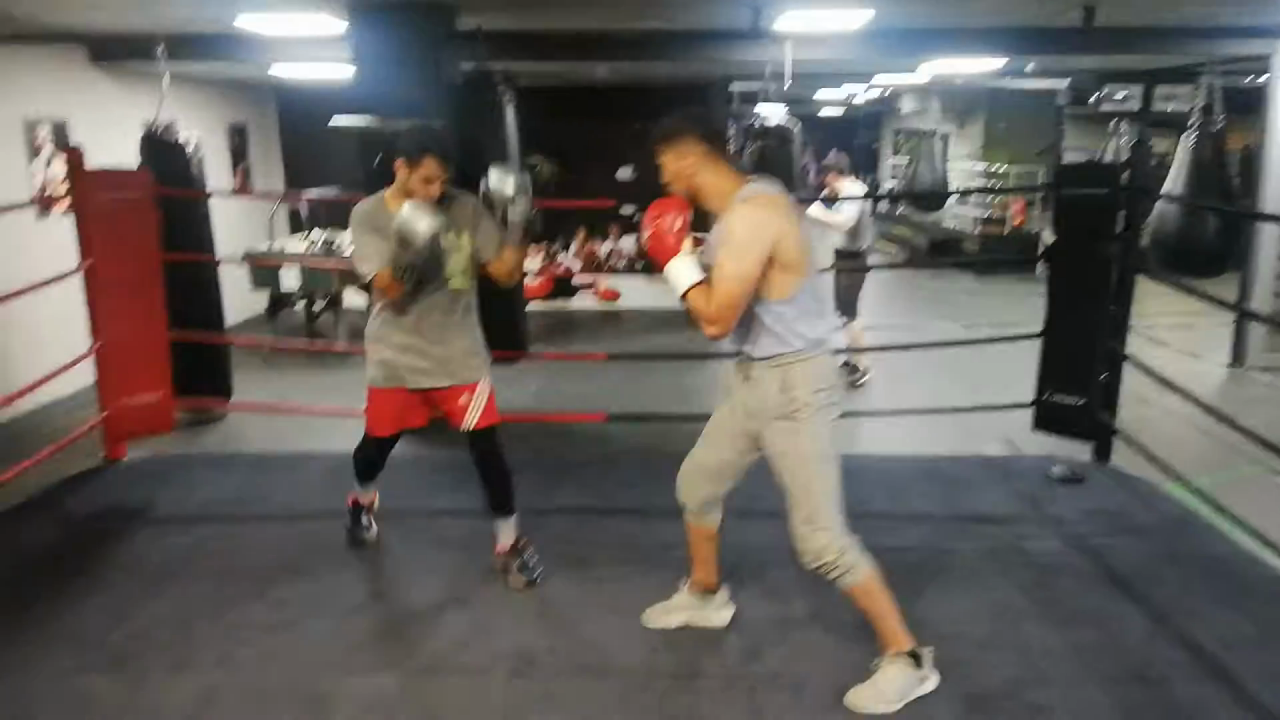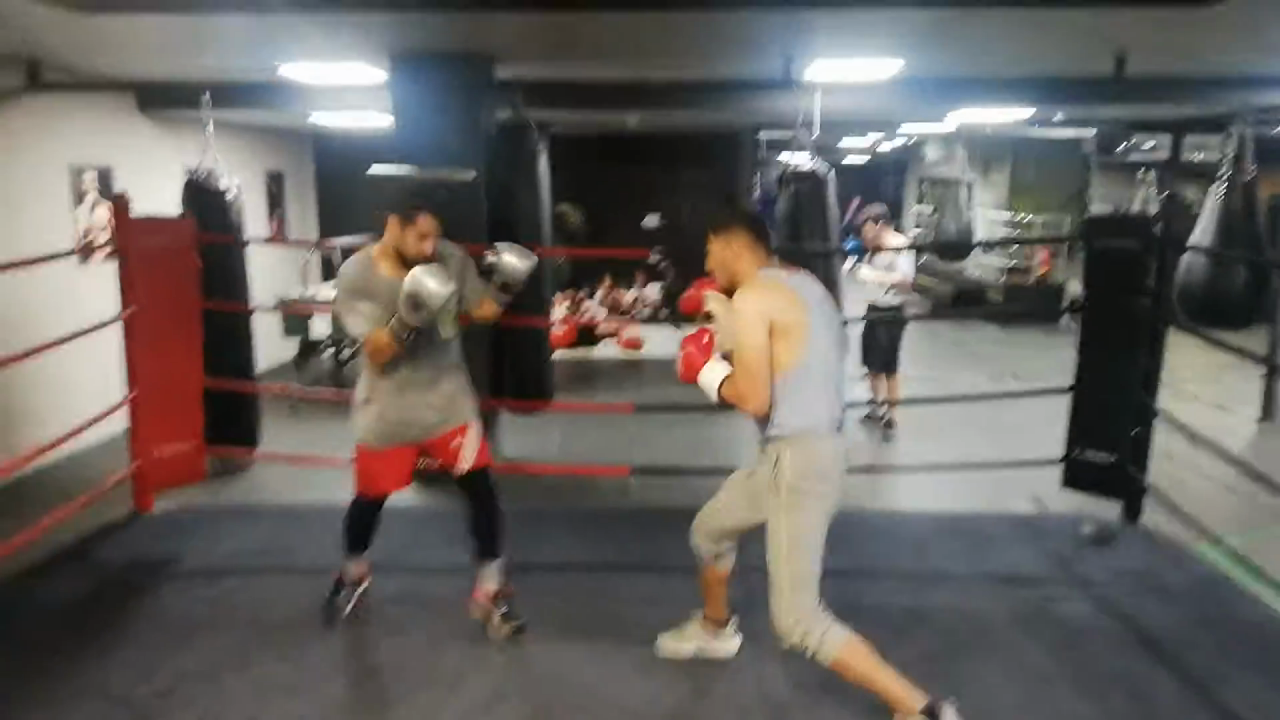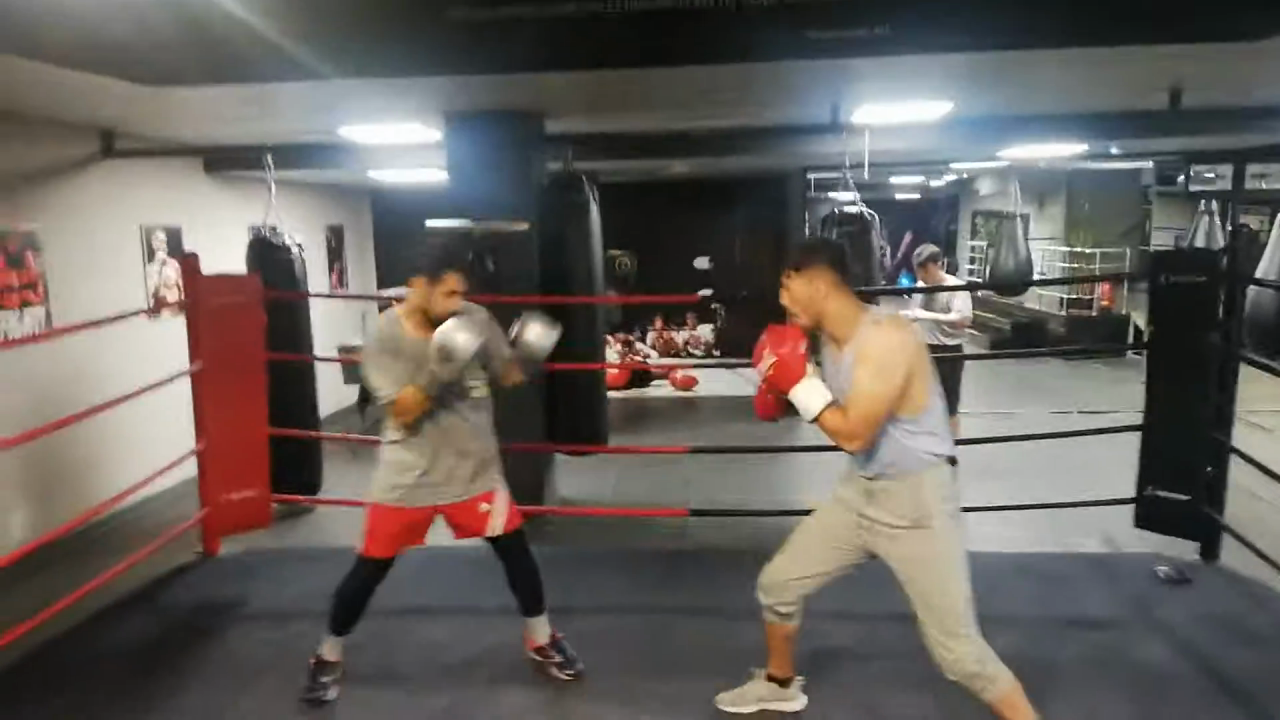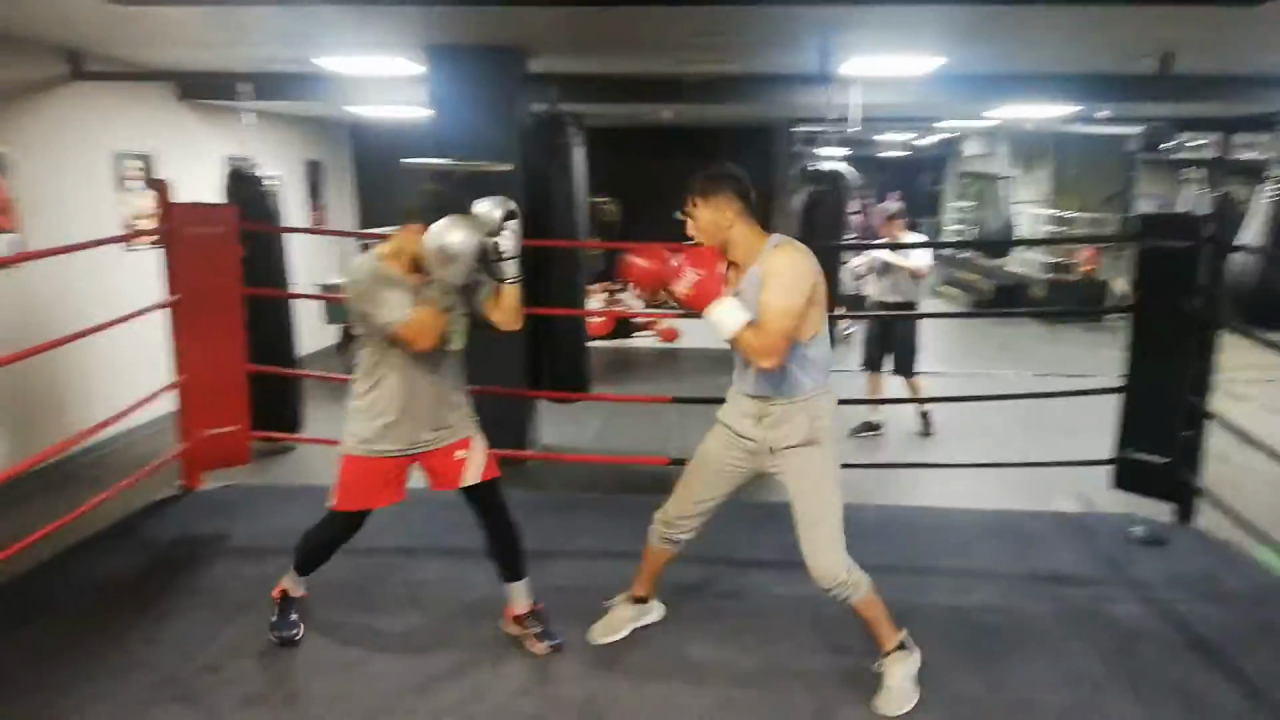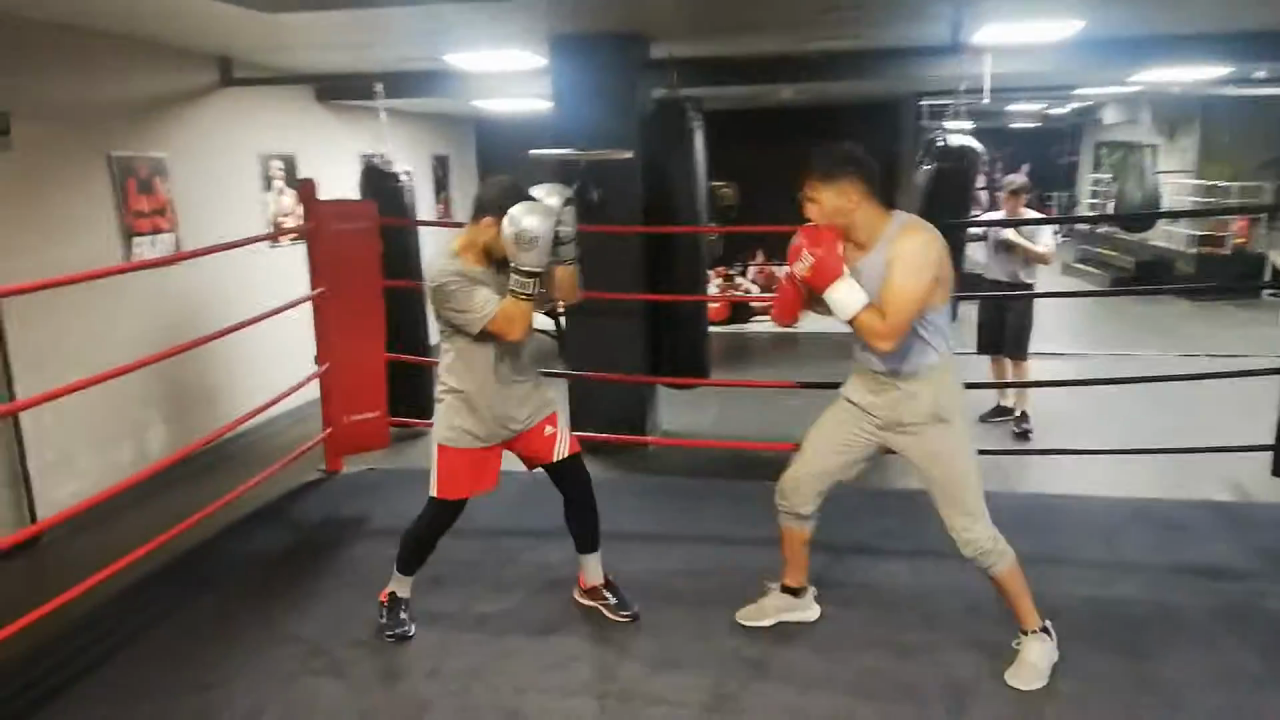
dt=0.4s
person 1, frame 1
left shoulder: (751, 217)
right shoulder: (749, 197)
left elbow: (716, 321)
left wrist: (673, 255)
right wrist: (676, 248)
left hip: (796, 384)
right hip: (755, 376)
left knee: (821, 541)
right knee: (696, 483)
left ankle: (908, 658)
right ankle: (705, 595)
person 1, frame 2
left shoulder: (751, 299)
right shoulder: (798, 284)
left elbow: (753, 401)
left wrist: (704, 367)
left hip: (799, 460)
right hip: (789, 452)
left knee: (798, 622)
right knee: (708, 531)
right ankle: (714, 629)
person 1, frame 3
left shoulder: (885, 338)
right shoulder: (834, 339)
left elbow: (853, 436)
left wrist: (795, 378)
right wrist: (786, 387)
left hip: (916, 501)
right hip: (860, 493)
left knee: (957, 650)
right knee: (777, 585)
person 1, frame 4
left shoulder: (788, 261)
right shoulder: (727, 259)
left elbow: (768, 352)
left wrist: (712, 299)
left hip: (800, 422)
right hip: (744, 414)
left knee: (828, 565)
right knee: (675, 519)
left ankle: (897, 652)
right ankle: (639, 600)
person 1, frame 5
left shoulder: (915, 241)
right shoulder: (844, 240)
left elbow: (887, 335)
left wrist: (831, 279)
right wrist: (805, 289)
left hip: (926, 398)
right hip: (866, 393)
left knee: (973, 533)
right knee: (794, 488)
left ankle: (1037, 634)
right ankle: (794, 593)
person 2, frame 1
left shoulder: (466, 208)
right shoulder: (368, 216)
left elbow: (507, 274)
right elbow: (387, 292)
right wrist: (405, 254)
left hip: (459, 356)
right hip: (396, 358)
left knee: (486, 446)
right knee: (378, 441)
left ankle: (509, 543)
right ankle: (363, 499)
person 2, frame 2
left shoulder: (450, 258)
right shoulder: (356, 277)
left elbow: (482, 311)
right elbow: (377, 355)
left wrist: (506, 287)
right wrist: (409, 314)
left hip: (449, 404)
right hip: (385, 412)
left knee: (481, 492)
right knee: (368, 501)
left ankle: (490, 593)
right ankle: (353, 573)
person 2, frame 3
left shoulder: (473, 320)
right shoulder: (383, 338)
left elbow: (507, 376)
right elbow: (405, 413)
left wrist: (525, 353)
right wrist: (438, 372)
left hip: (474, 467)
right hip: (407, 476)
left knee: (515, 550)
right knee: (371, 567)
left ankle: (542, 640)
right ankle: (328, 657)
person 2, frame 4
left shoulder: (457, 264)
right shoulder: (368, 276)
left elbow: (508, 320)
right elbow: (422, 338)
left wrist: (505, 255)
right wrist: (444, 279)
left hip: (448, 420)
right hip: (382, 427)
left knee: (494, 508)
right knee: (343, 520)
left ankle: (521, 610)
right ankle: (290, 592)
person 2, frame 5
left shoulder: (511, 252)
right shoulder: (447, 277)
left elbow: (569, 295)
right elbow: (513, 327)
left wrist: (562, 240)
right wrist: (529, 264)
left hip: (528, 401)
right hip: (468, 416)
left knee: (578, 484)
right knee: (441, 512)
left ankle: (593, 583)
right ankle: (396, 593)
person 3, frame 1
left shoulder: (852, 193)
right shoulder: (852, 190)
left elbow: (844, 223)
left wrist: (818, 214)
right wrist: (829, 195)
left hip: (851, 257)
right hip: (847, 255)
left knee: (849, 312)
right knee: (847, 311)
left ankle: (861, 366)
right ankle: (853, 360)
person 3, frame 2
left shoulder: (901, 246)
right shoulder: (875, 248)
left elbow: (906, 280)
left wrist: (871, 276)
right wrist: (861, 272)
left hip: (891, 313)
right hip: (874, 310)
left knee: (888, 368)
right knee: (872, 364)
left ankle: (890, 417)
right ankle: (878, 409)
person 3, frame 3
left shoulder: (956, 287)
right shoulder: (921, 287)
left elbow: (964, 319)
left wrist: (927, 315)
right wrist: (908, 315)
left hip: (949, 354)
right hip: (925, 351)
left knee: (949, 409)
person 3, frame 4
left shoulder: (918, 242)
right shoulder: (878, 247)
left elbow: (922, 271)
right elbow: (858, 272)
left wrist: (891, 258)
right wrist: (854, 267)
left hip: (904, 311)
right hip: (878, 309)
left knee: (906, 370)
right knee: (872, 367)
left ankle: (923, 411)
right ankle: (874, 419)
person 3, frame 5
left shoulder: (1038, 222)
right shoulder: (991, 218)
left elbow: (1047, 256)
left wrist: (1018, 240)
left hip: (1019, 291)
right hip: (992, 288)
left knee: (1017, 355)
right knee: (995, 351)
left ankle: (1021, 412)
right ankle: (1005, 404)
